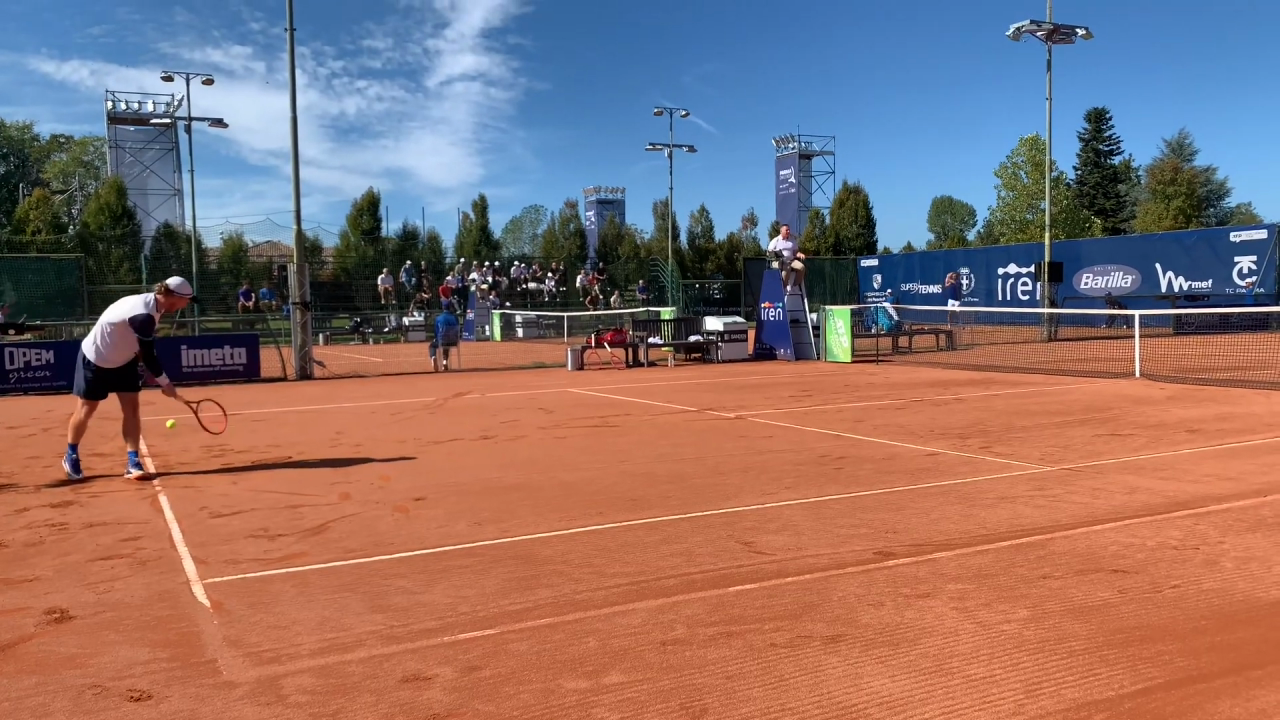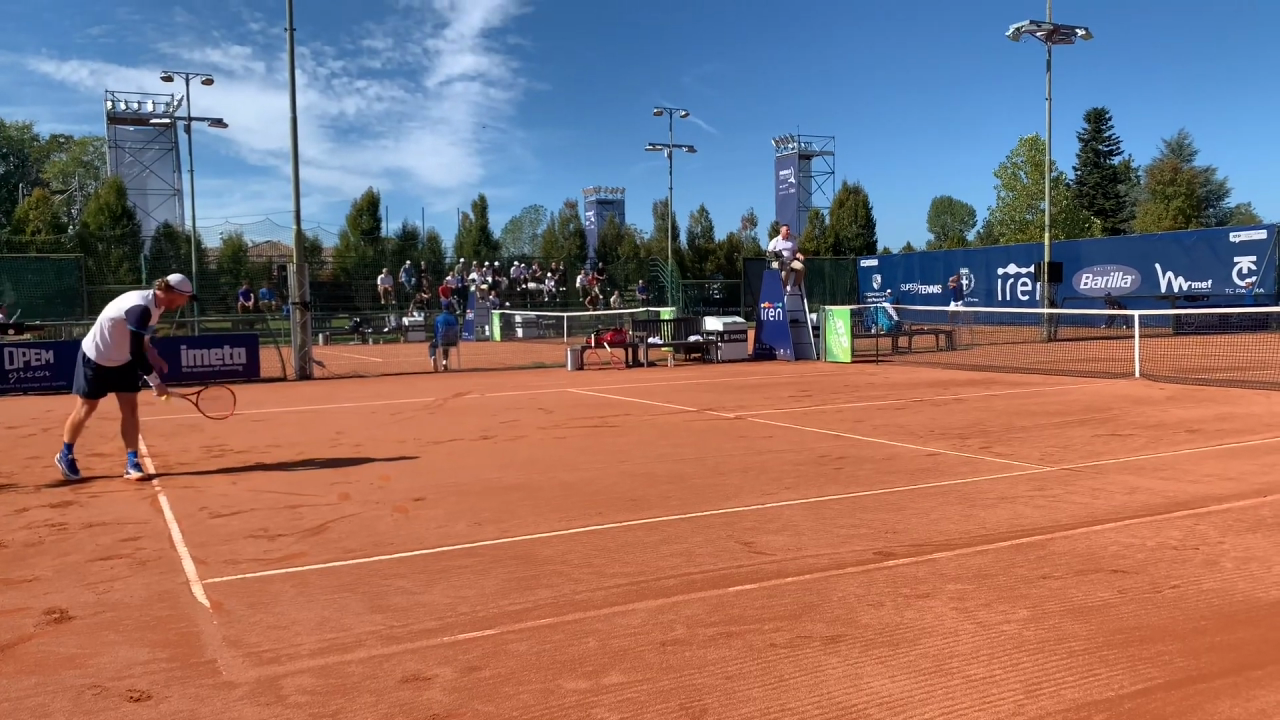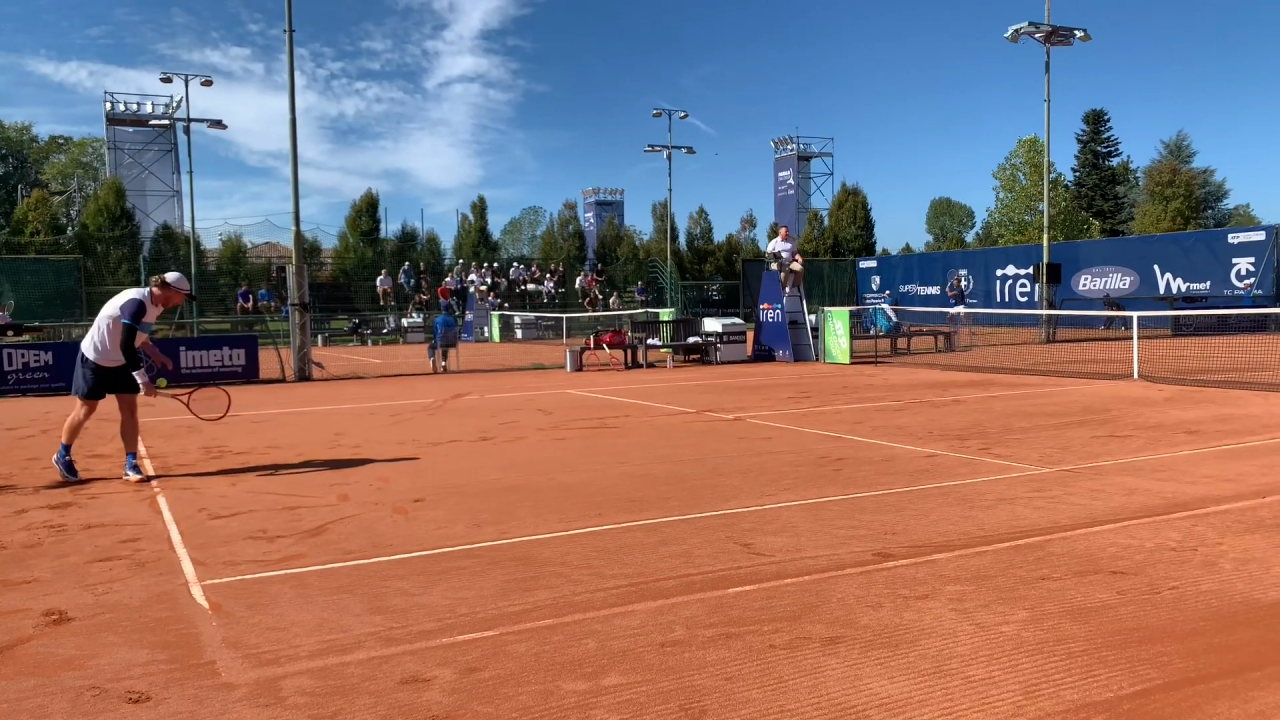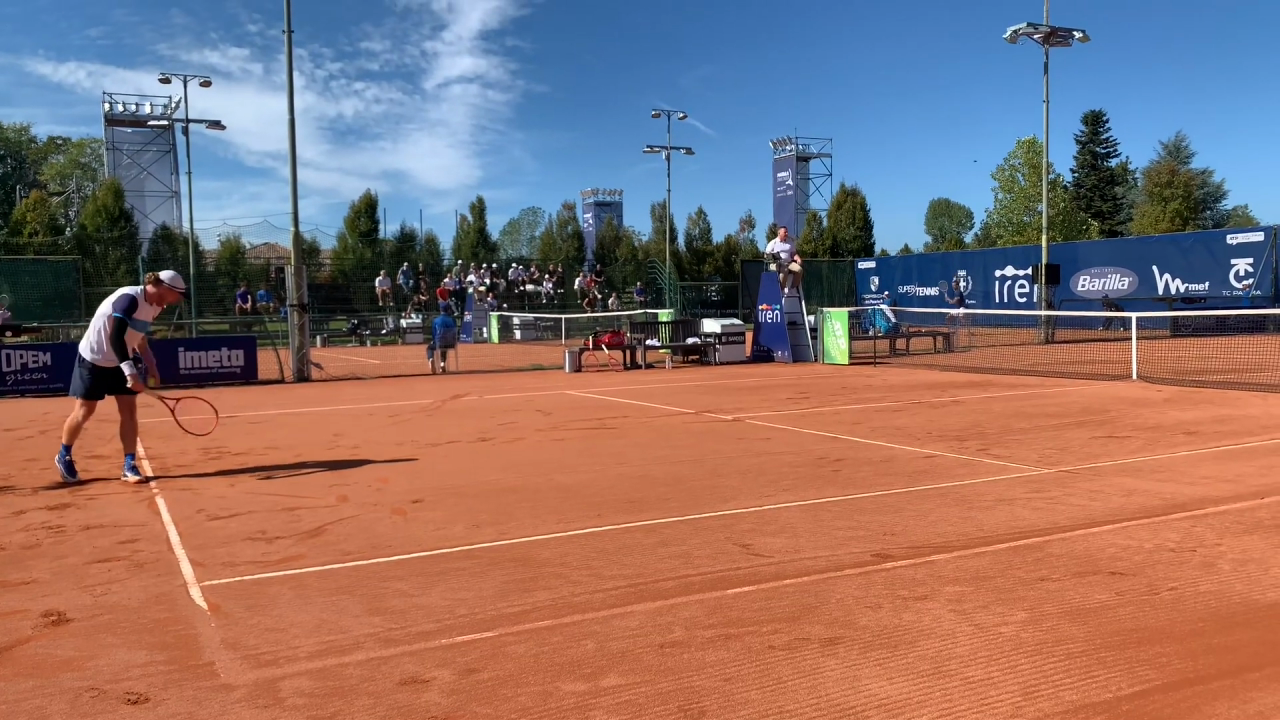
dt=0.1s
person 1, frame 1
left shoulder: (156, 307)
right shoulder: (144, 314)
right elbow: (147, 354)
left wrist: (150, 365)
right wrist: (165, 383)
left hip: (124, 360)
right hip: (95, 359)
left knee: (131, 407)
right knee: (85, 410)
left ankle: (133, 463)
right ankle: (71, 456)
person 1, frame 2
left shoulder: (156, 304)
right shoulder: (141, 307)
right elbow: (137, 349)
left wrist: (153, 357)
right wrist: (155, 382)
left hip: (124, 360)
right hip: (95, 358)
left knee: (130, 408)
right knee: (85, 410)
left ankle: (132, 463)
right ankle: (65, 456)
person 1, frame 3
left shoulder: (157, 306)
right shoulder: (136, 302)
right elbow: (125, 344)
left wrist: (156, 355)
right wrist: (142, 380)
left hip: (122, 361)
right hip: (95, 359)
left knee: (130, 409)
right knee: (84, 411)
left ankle: (131, 465)
right ankle: (63, 456)
person 1, frame 4
left shoulder: (154, 306)
right shoulder: (129, 298)
right elbow: (115, 338)
left wrist: (150, 363)
right wrist: (131, 372)
left hip: (120, 362)
right hip: (92, 360)
left knee: (129, 410)
right knee: (83, 412)
left ankle: (130, 466)
right ankle: (64, 456)
